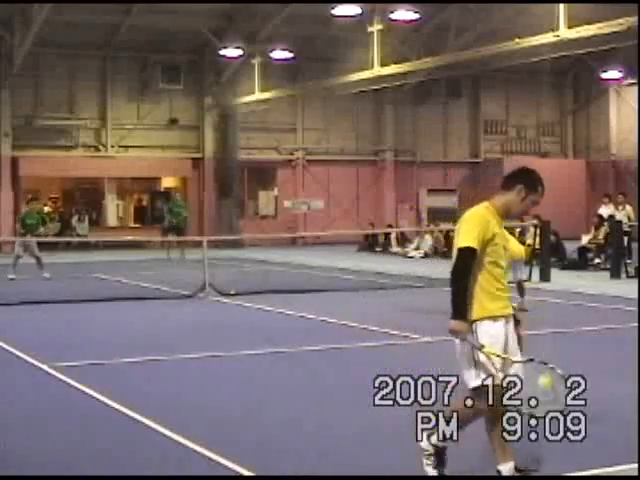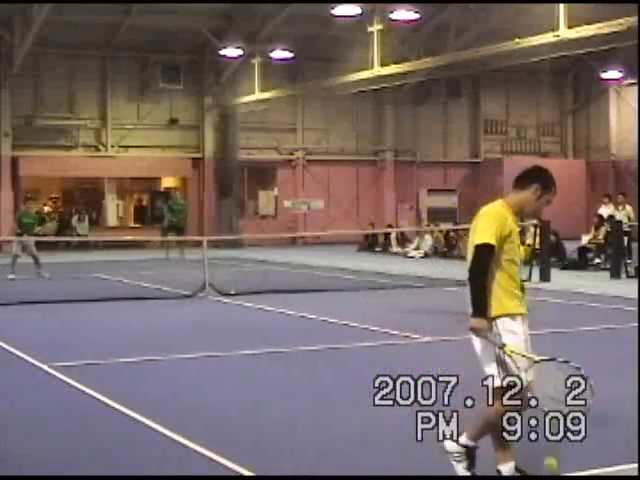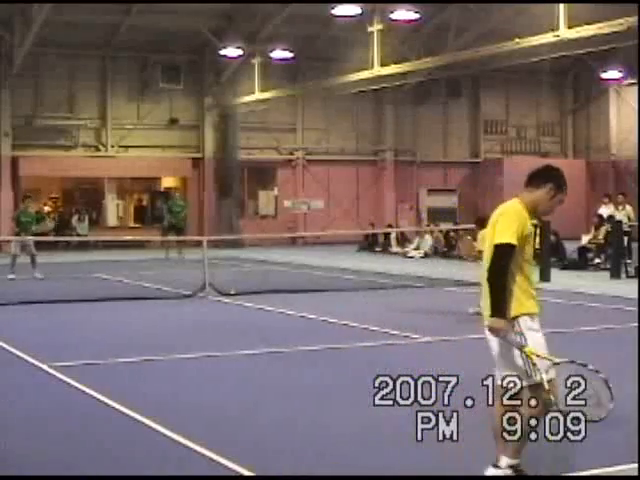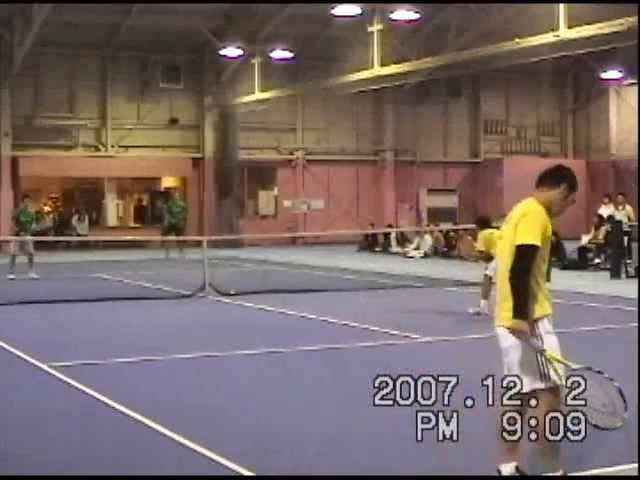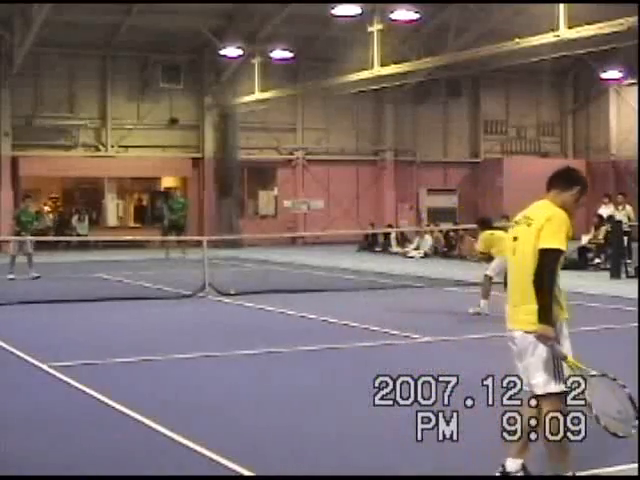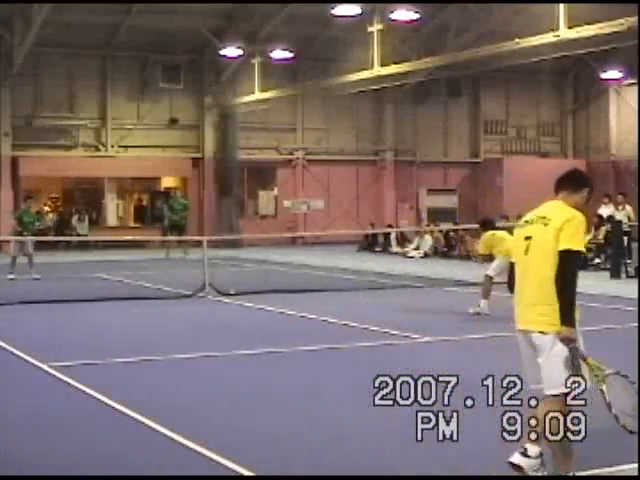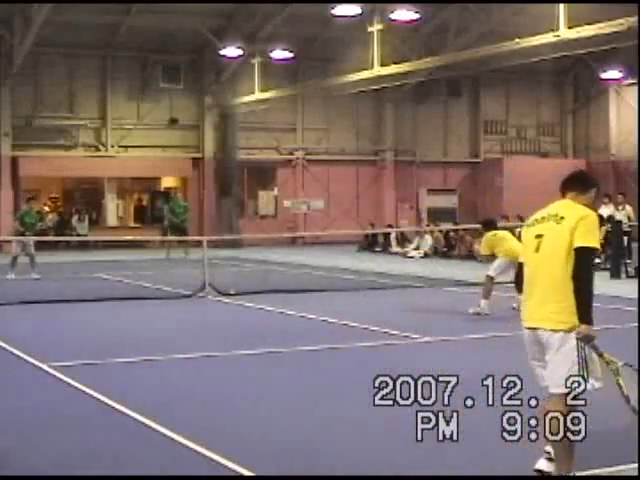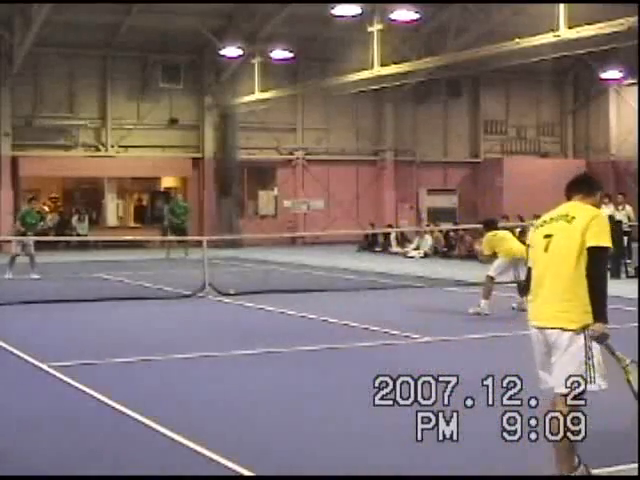
dt=0.1s
person 1, frame 1
left shoulder: (498, 224)
right shoulder: (478, 218)
right elbow: (461, 269)
left wrist: (510, 314)
right wrist: (458, 317)
left hip: (502, 319)
right hip: (479, 321)
left knee: (500, 395)
right knee: (484, 397)
left ankle: (506, 468)
right ankle: (434, 443)
person 1, frame 2
left shoulder: (508, 219)
right shoulder: (495, 214)
right elbow: (478, 267)
right wrist: (480, 315)
left hip: (511, 317)
right hip: (497, 319)
left knee: (504, 394)
right knee: (516, 394)
left ankle: (506, 467)
right ankle: (464, 443)
person 1, frame 3
left shoulder: (515, 215)
right shoulder: (513, 213)
right elbow: (497, 267)
right wrist: (498, 315)
left hip: (517, 316)
right hip: (513, 319)
left knee: (509, 393)
right knee: (540, 393)
left ankle: (506, 466)
right ankle: (505, 463)
person 1, frame 4
left shoulder: (520, 214)
right shoulder: (535, 214)
right elbow: (520, 268)
right wrist: (521, 316)
left hip: (511, 319)
right hip: (527, 321)
left knee: (522, 396)
right knee: (550, 395)
left ankle: (508, 467)
right ankle: (554, 473)
person 1, frame 5
left shoulder: (525, 216)
right shoulder: (556, 218)
right elbow: (544, 273)
right wrist: (545, 320)
left hip: (521, 320)
right hip: (542, 324)
left knee: (538, 396)
right knee: (554, 399)
left ankle: (513, 464)
right ankle: (562, 474)
person 1, frame 6
left shoulder: (528, 219)
right shoulder: (572, 218)
right elbow: (566, 274)
right wrist: (569, 323)
left hip: (525, 320)
right hip: (553, 323)
left knee: (549, 395)
right knee: (559, 400)
left ankle: (528, 452)
right ankle: (563, 472)
person 1, frame 7
left shoulder: (535, 219)
right shoulder: (585, 216)
right elbow: (582, 272)
right wrist: (585, 319)
left hip: (531, 319)
right hip: (564, 320)
left knee: (556, 393)
right knee: (562, 398)
left ankle: (550, 458)
right ankle: (564, 472)
person 1, frame 8
left shoulder: (543, 222)
right shoulder: (594, 217)
right elbow: (596, 270)
right wrist: (600, 318)
left hip: (538, 318)
right hip: (572, 320)
left knee: (561, 396)
right knee: (567, 402)
left ankle: (569, 462)
right ankle: (565, 470)
